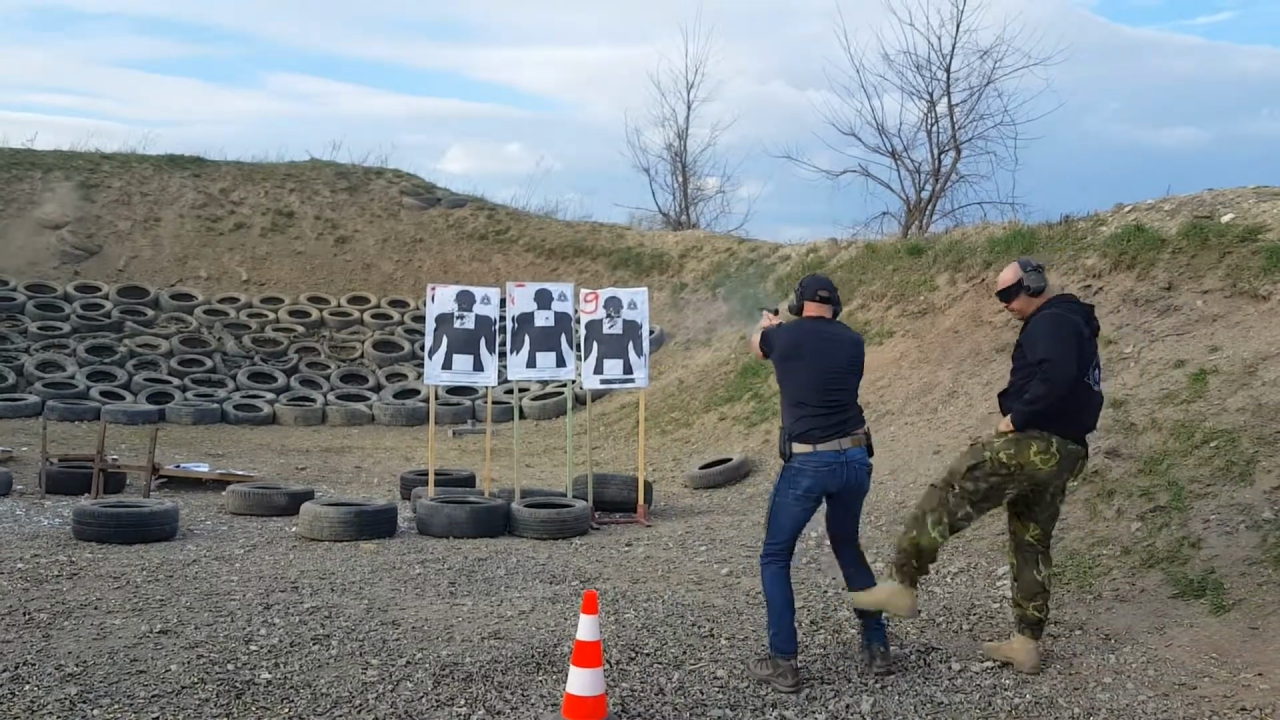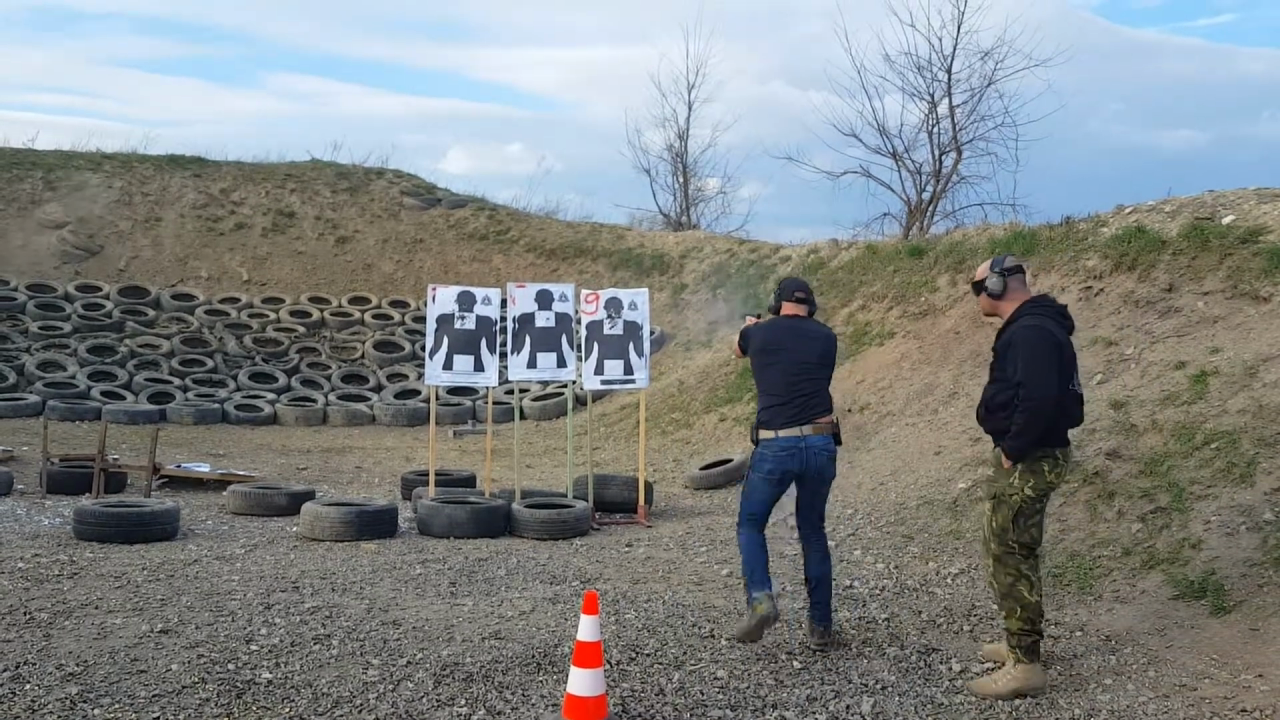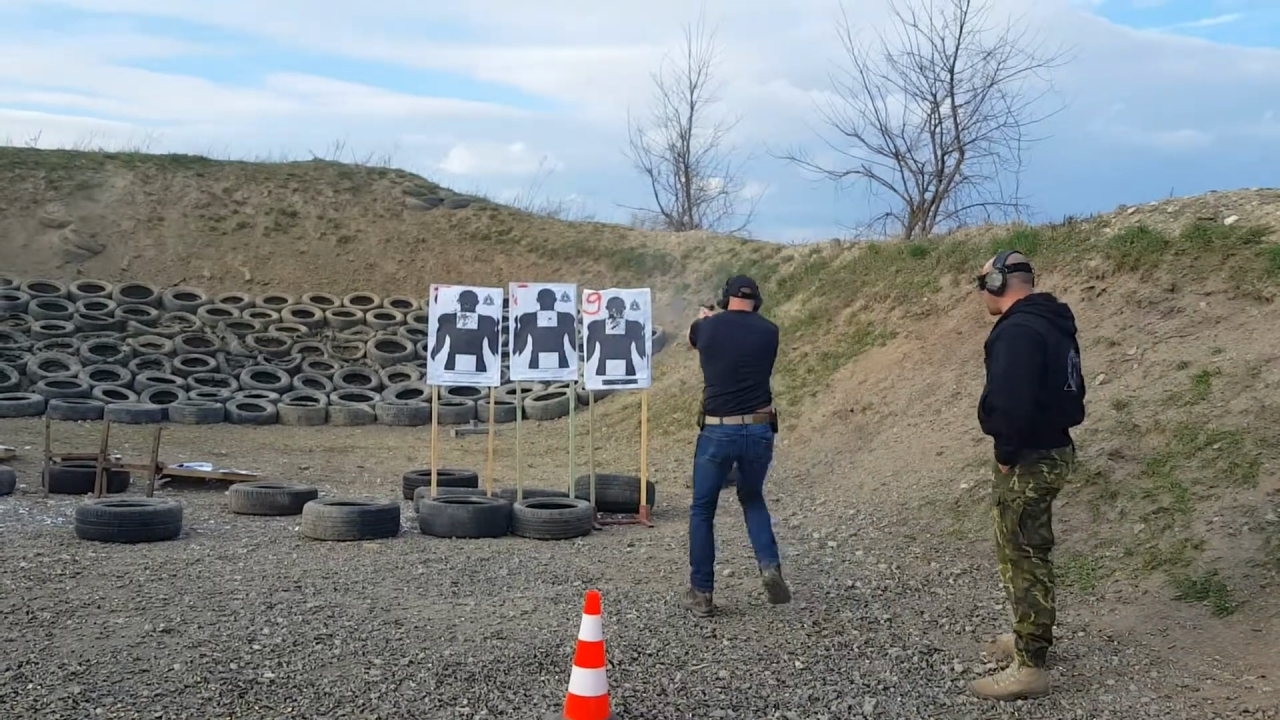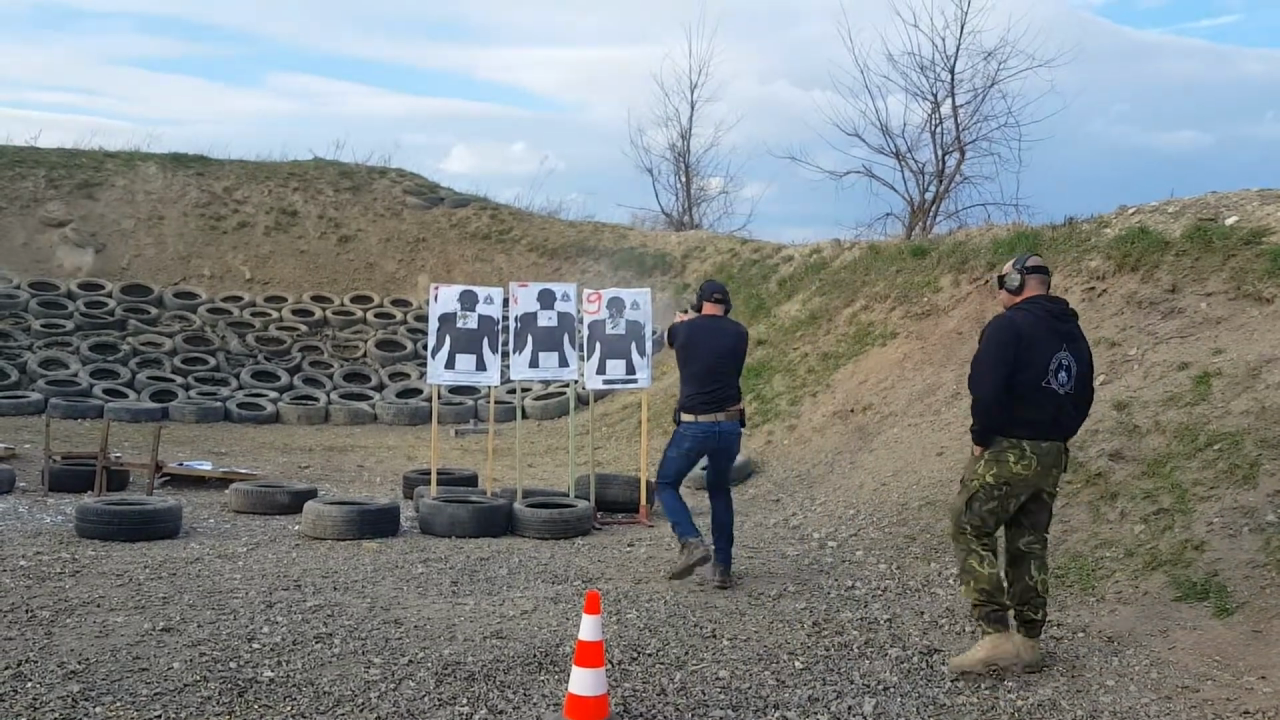
dt=0.5s
person 1, frame 1
left shoulder: (1050, 324)
right shoulder: (1071, 326)
left elbow: (1057, 376)
right elbow: (1074, 393)
left wrist: (1017, 418)
left hip: (1031, 444)
right hip: (1066, 452)
left knee: (941, 502)
right knee: (1032, 547)
left ankle: (901, 587)
right ankle: (1027, 643)
person 1, frame 2
left shoulder: (1029, 333)
right shoulder: (1038, 326)
left elbow: (1039, 400)
left wrist: (1012, 450)
left hip: (1025, 461)
right hip: (1039, 457)
left knee: (1007, 558)
right knee: (1020, 553)
left ankle: (1025, 666)
right ankle: (1021, 645)
person 1, frame 3
left shoulder: (1015, 331)
right shoulder: (1057, 326)
left elbow: (1013, 403)
right elbow: (1071, 391)
left wrist: (1005, 454)
left hip: (1027, 461)
right hip: (1053, 453)
left knee: (1023, 559)
right knee: (1030, 554)
left ankle: (1029, 668)
right ankle: (1027, 642)
person 1, frame 4
left shoulder: (1008, 325)
right shoulder: (1074, 334)
left elbow: (985, 387)
right elbow: (1083, 398)
left wrist: (980, 437)
left hip: (1006, 451)
right hip: (1050, 454)
left knee: (971, 533)
right knee: (1029, 547)
left ankle: (995, 636)
right ankle: (1027, 642)
person 2, frame 1
left shoulder: (780, 336)
right shoulder: (853, 340)
left elbow: (758, 345)
left hip: (806, 462)
right hip: (855, 459)
left knee: (775, 558)
right knee: (847, 548)
left ankle: (782, 661)
right ankle: (876, 648)
person 2, frame 2
left shoulder: (758, 334)
right shoulder: (827, 337)
left elbow: (738, 349)
left hip: (775, 447)
right hip: (821, 445)
left knee: (750, 525)
right knee: (812, 533)
left ankle: (760, 598)
right ankle: (820, 626)
person 2, frame 3
left shoulder: (706, 327)
right shoulder: (769, 331)
left hip: (718, 432)
right hip: (759, 431)
left knee: (702, 510)
right knee: (753, 501)
left ankle: (701, 593)
right ankle: (770, 569)
person 2, frame 4
left shoulder: (682, 330)
right shoulder: (739, 334)
left hip: (693, 427)
right hip: (730, 426)
left knee: (665, 485)
right knee: (720, 491)
left ankle: (693, 543)
right ankle: (722, 568)
